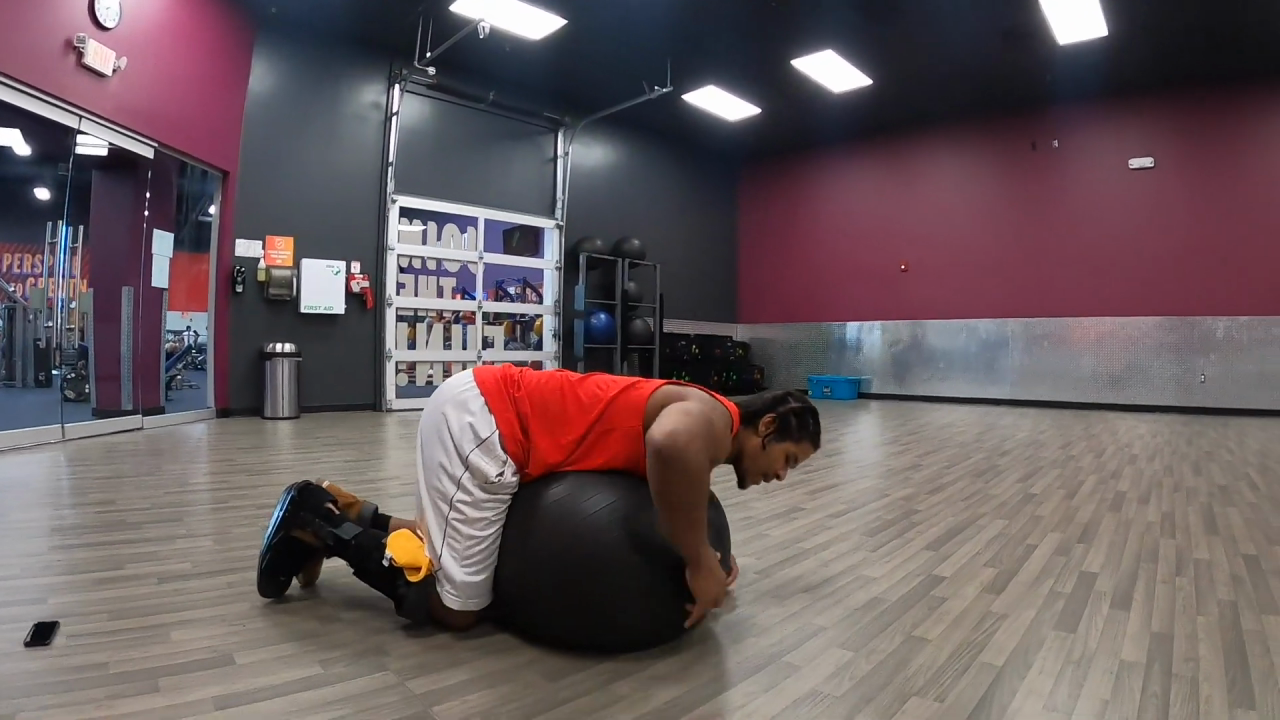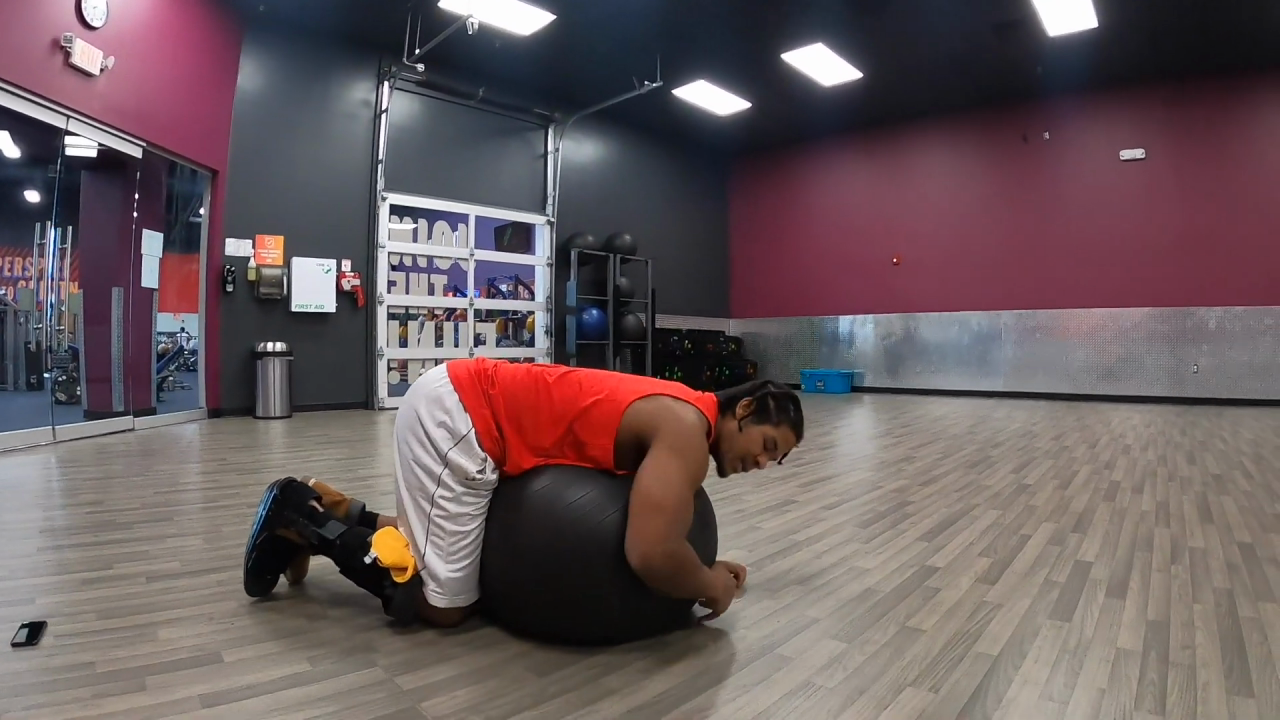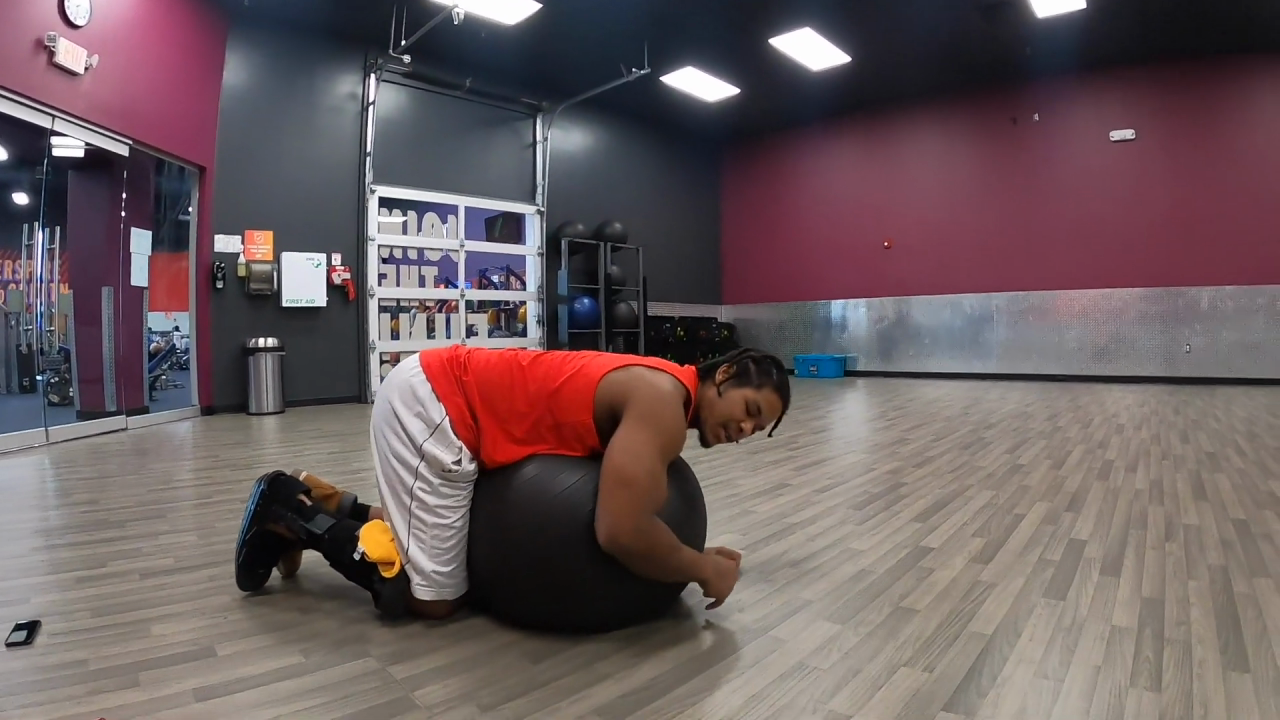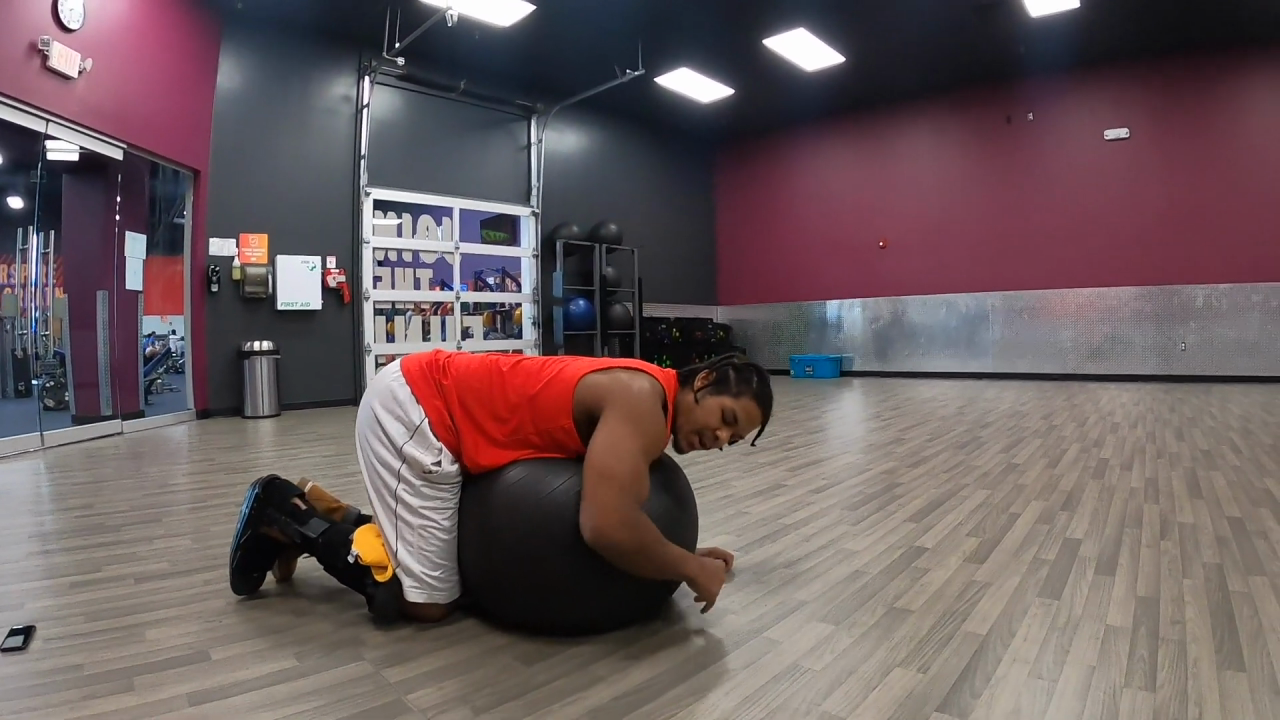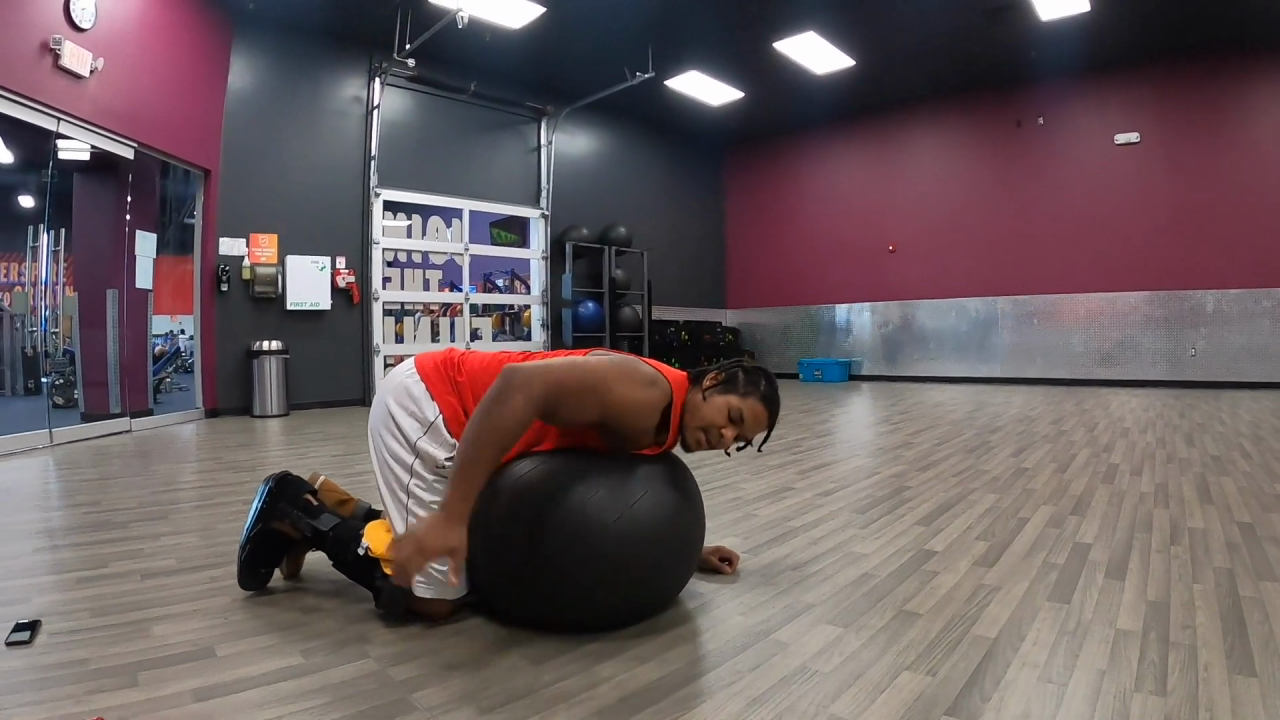
dt=0.3s
person 1, frame 1
left shoulder: (702, 434)
right shoulder: (714, 424)
right elbow: (672, 442)
left wrist: (696, 552)
right wrist: (698, 562)
left hip: (482, 407)
right hip: (480, 417)
right knee: (455, 606)
left ankle: (345, 513)
right ankle: (320, 522)
person 1, frame 2
left shoulder: (666, 417)
right shoulder: (686, 428)
right elbow: (649, 555)
left wrist: (702, 568)
right wrist: (710, 586)
left hip: (457, 402)
right hip: (455, 414)
left knee: (455, 552)
right knee: (443, 603)
left ankle: (332, 509)
right ankle: (302, 518)
person 1, frame 3
left shoulder: (656, 394)
right shoulder: (664, 401)
left elbow: (624, 505)
right elbow: (621, 532)
left wrist: (693, 552)
right wrist: (702, 570)
left hip: (439, 393)
right hip: (431, 402)
left knee: (451, 542)
right knee: (433, 596)
left ankle: (326, 503)
right ankle: (291, 513)
person 1, frame 4
left shoulder: (642, 410)
right shoulder: (641, 400)
right elbow: (603, 526)
left wrist: (679, 553)
right wrist: (686, 569)
left hip: (425, 402)
right hip: (411, 406)
left knee: (462, 556)
right knee: (426, 600)
left ankle: (323, 511)
right ankle: (285, 515)
person 1, frame 5
left shoulder: (661, 423)
right shoulder: (644, 392)
right elbow: (520, 384)
right wrist: (453, 514)
left hip: (442, 404)
right hip: (424, 401)
left knee: (466, 555)
right knee: (435, 596)
left ankle: (333, 504)
right ankle: (298, 510)
